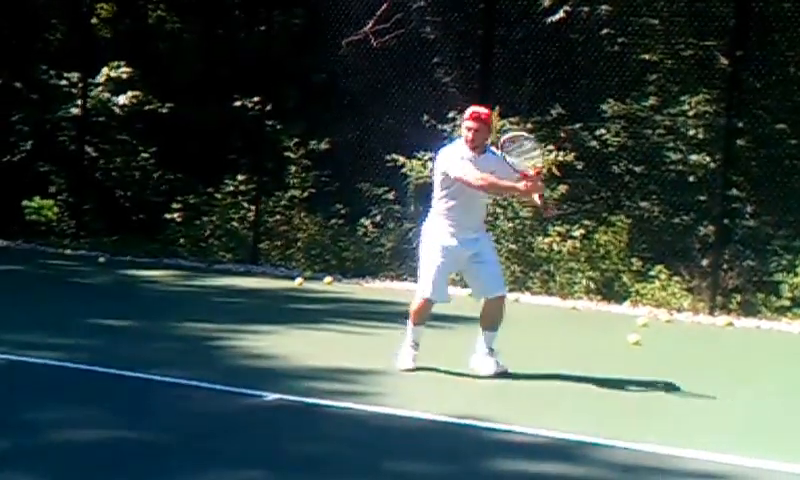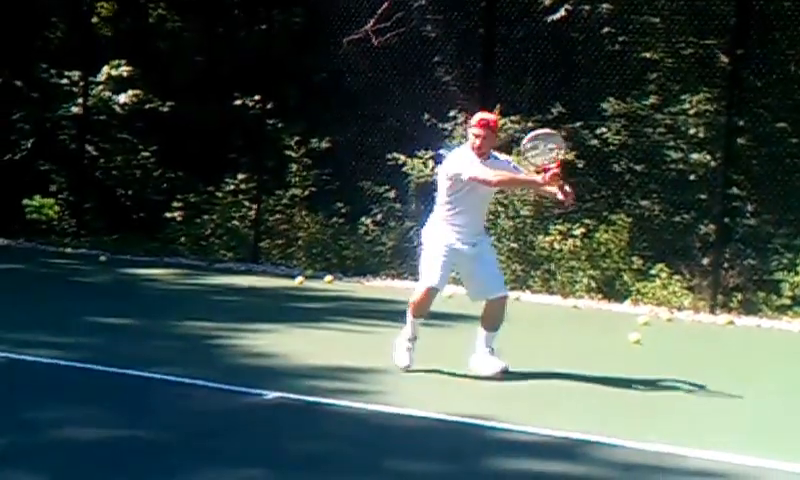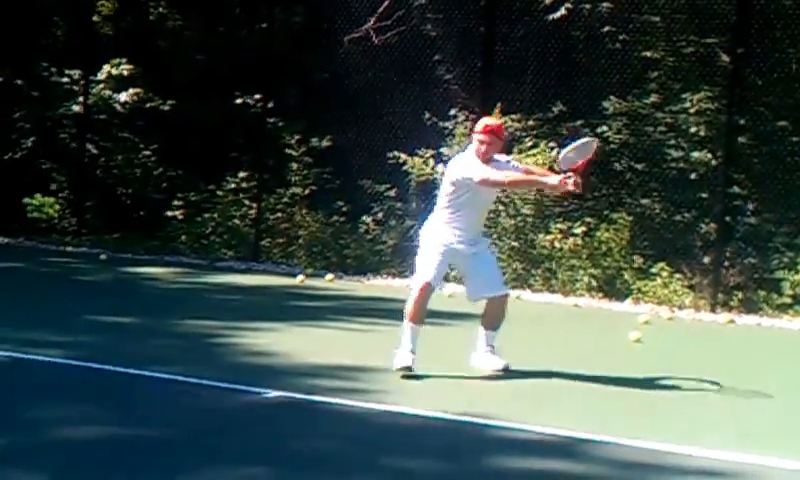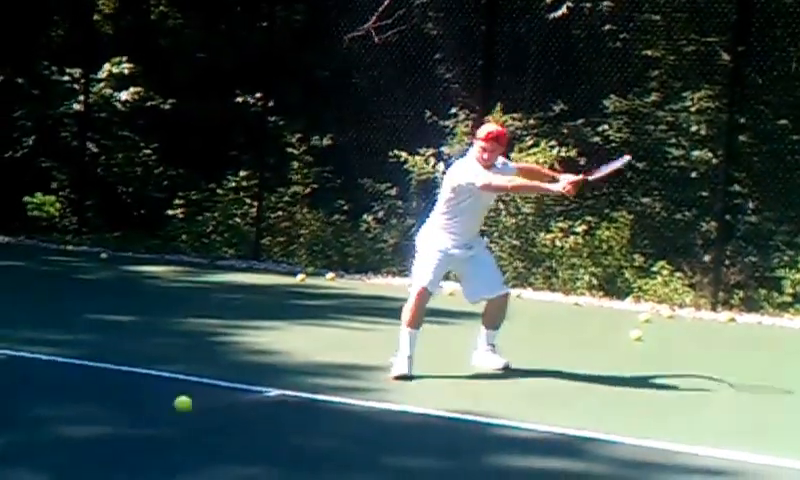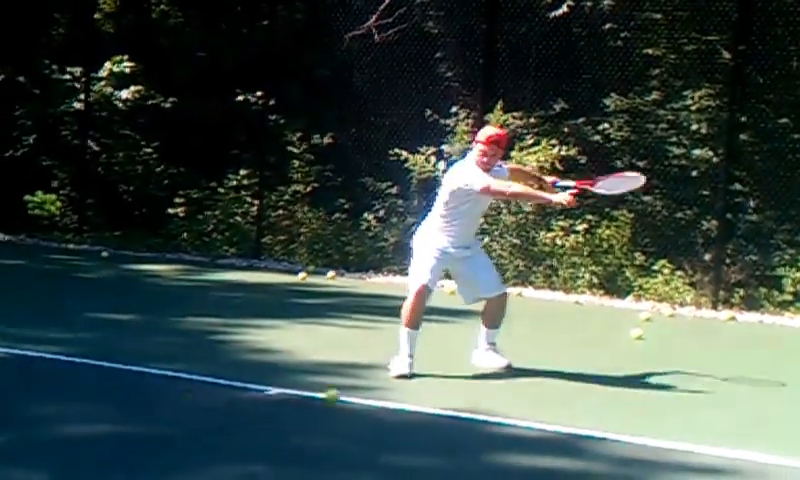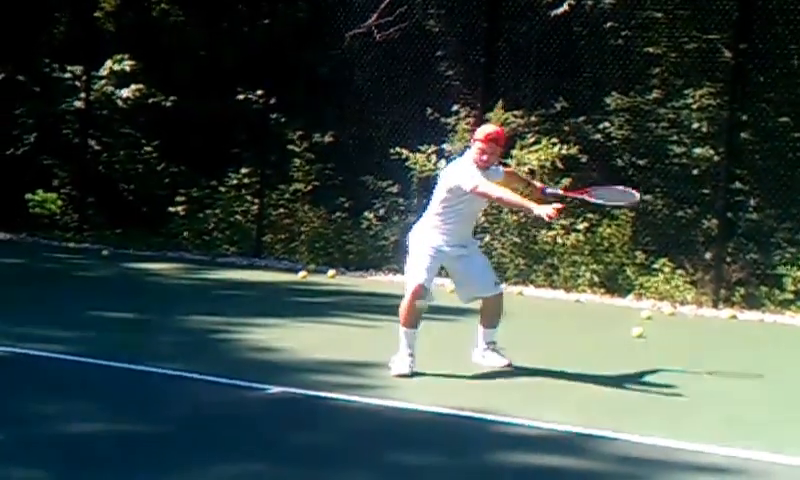
dt=0.1s
person 1, frame 1
left shoulder: (495, 159)
right shoulder: (450, 155)
left elbow: (521, 183)
right elbow: (478, 181)
left wrist: (536, 191)
right wrist: (516, 188)
left hip: (476, 238)
right hip: (441, 236)
left knee: (496, 296)
right knee: (426, 297)
left ankle: (483, 353)
right ankle: (410, 345)
person 1, frame 2
left shoulder: (498, 161)
right shoulder: (457, 159)
left elbow: (524, 178)
right elbow: (493, 179)
left wrist: (556, 188)
right wrist: (537, 180)
left hip: (475, 240)
right hip: (442, 237)
left knee: (498, 297)
right knee: (429, 287)
left ankle: (482, 352)
right ankle: (407, 339)
person 1, frame 3
left shoulder: (500, 163)
right shoulder: (463, 164)
left elbow: (530, 172)
right elbow: (504, 180)
left wrist: (561, 179)
right wrist: (550, 181)
left hip: (473, 241)
right hip: (440, 237)
left knee: (498, 296)
right knee: (423, 286)
left ankle: (483, 350)
right ankle: (406, 350)
person 1, frame 4
left shoulder: (497, 166)
right shoulder: (465, 170)
left elbow: (524, 169)
right elbow: (508, 186)
left wrist: (558, 177)
right wrist: (552, 188)
left hip: (470, 245)
right hip: (437, 241)
left knee: (499, 295)
right knee: (421, 292)
left ankle: (484, 350)
right ankle: (404, 356)
person 1, frame 5
left shoulder: (492, 170)
right shoulder: (465, 173)
left elbow: (514, 171)
right elbow: (508, 191)
left wrist: (543, 179)
right wrist: (552, 198)
left hip: (466, 246)
right hip: (434, 242)
left knee: (498, 294)
right knee: (419, 290)
left ankle: (485, 349)
right ankle: (404, 355)
person 1, frame 6
left shoulder: (488, 169)
right shoulder: (461, 170)
left elbow: (506, 174)
right elbow: (495, 193)
left wrist: (531, 183)
right wrist: (536, 207)
left hip: (463, 244)
right hip: (429, 240)
left knee: (493, 294)
right knee: (416, 290)
left ankle: (485, 348)
right ankle: (405, 354)
